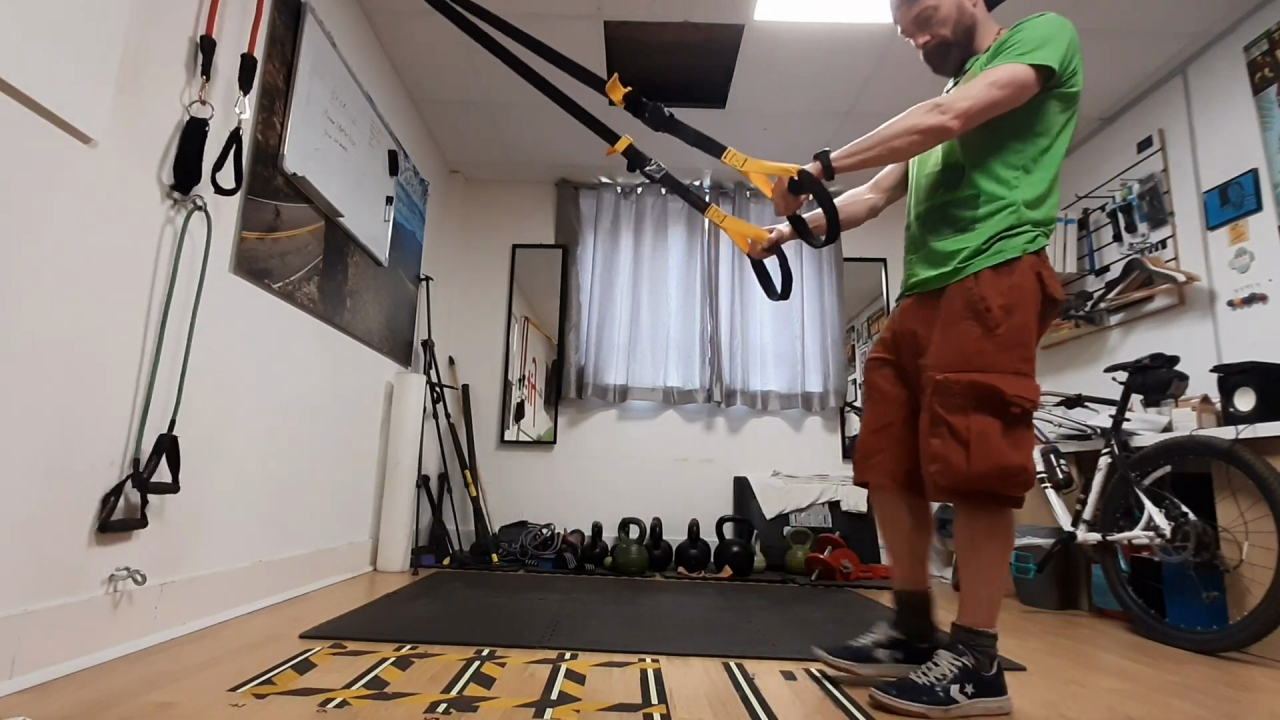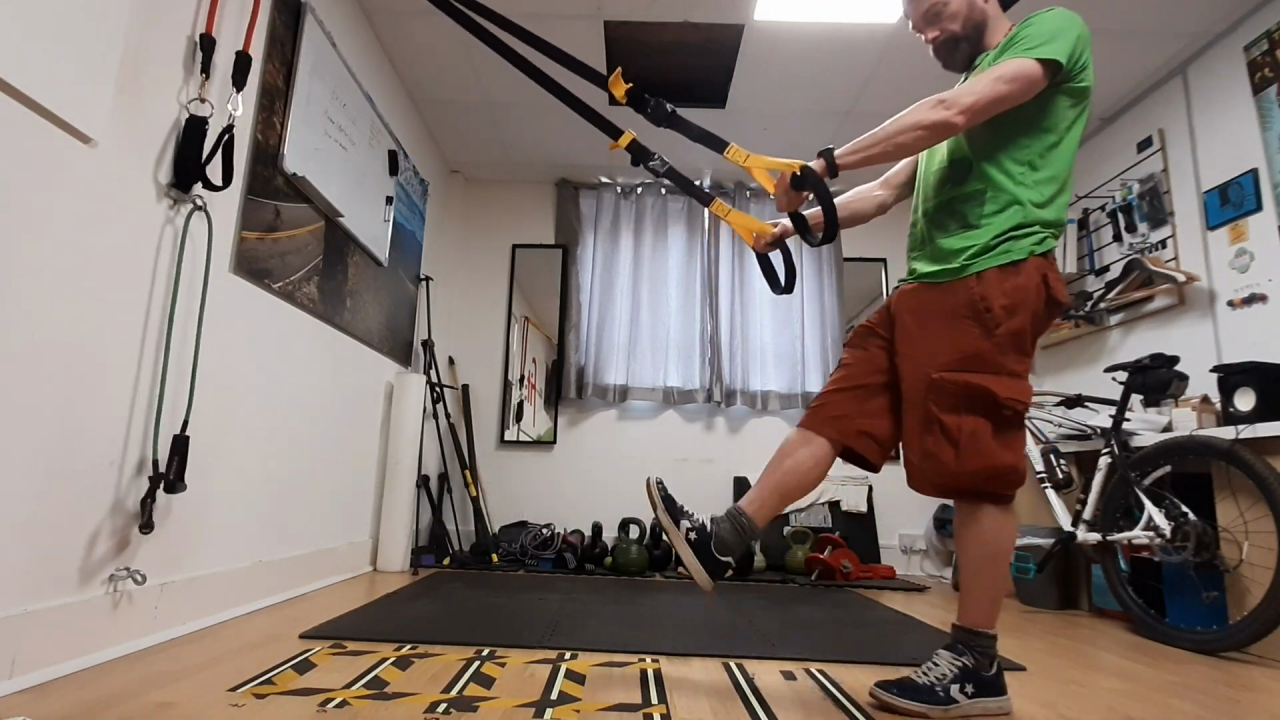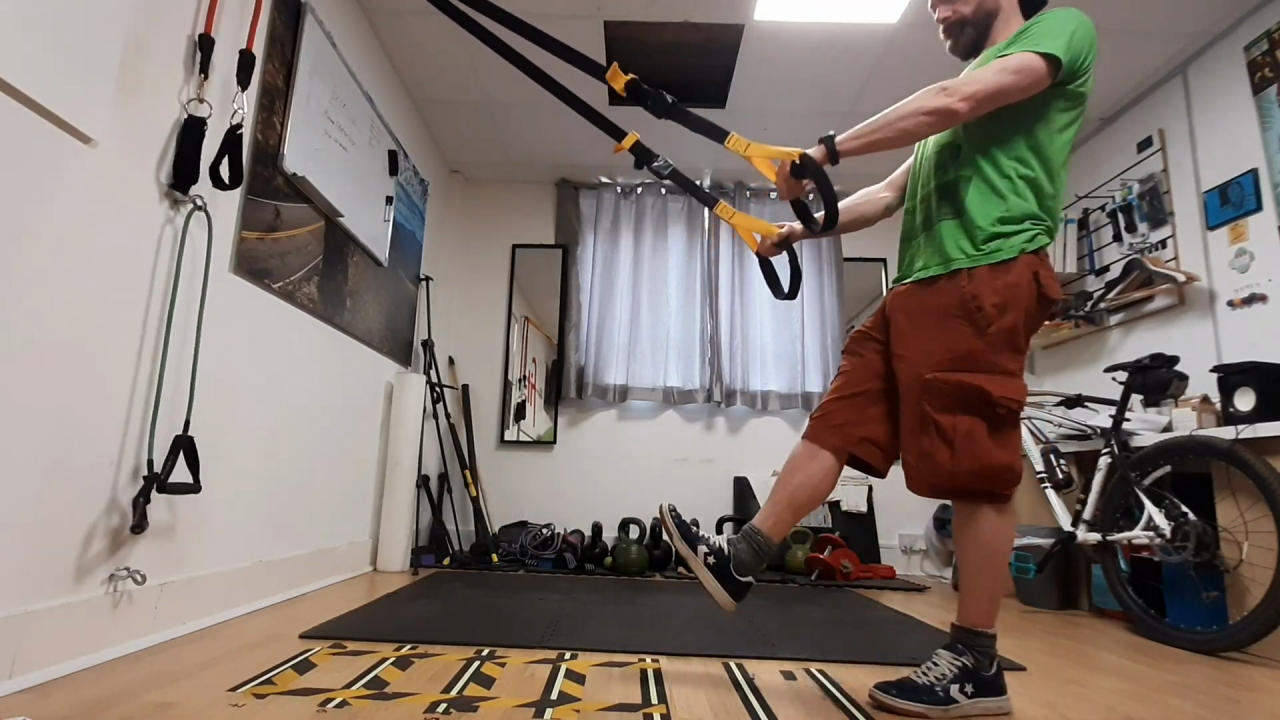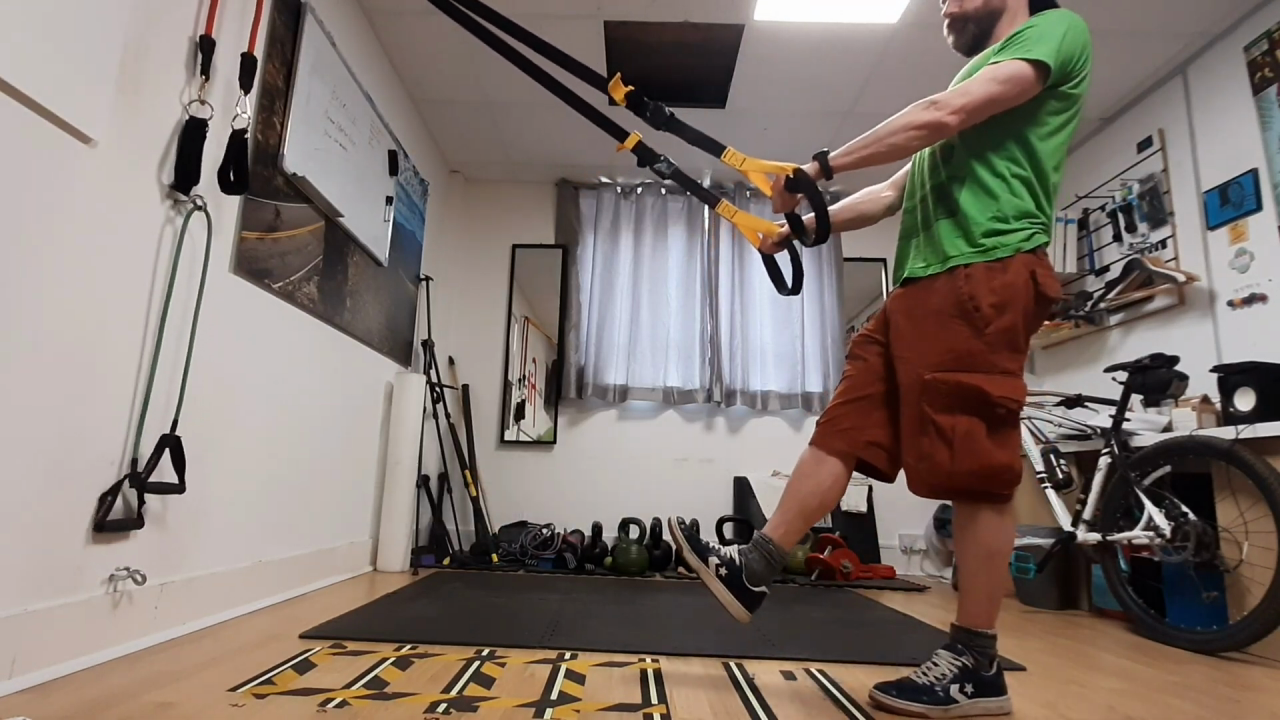
dt=0.5s
person 1, frame 1
right shoulder: (947, 99)
left elbow: (946, 119)
right elbow: (876, 195)
left wrist: (821, 166)
right wrist: (796, 228)
left hip: (992, 285)
right hip: (920, 296)
left knee: (974, 473)
right knee: (884, 466)
right ankle: (911, 628)
person 1, frame 2
right shoulder: (957, 102)
left elbow: (951, 113)
right elbow: (886, 191)
left wrist: (822, 164)
right wrist: (799, 224)
left hip: (994, 283)
right hip: (923, 290)
left knee: (976, 471)
right knee: (830, 417)
right ankle: (720, 542)
person 1, frame 3
right shoulder: (966, 91)
left elbow: (953, 101)
right elbow: (889, 194)
left wrist: (826, 150)
right wrist: (804, 227)
left hip: (985, 282)
right hip: (917, 288)
left knee: (973, 472)
right knee: (833, 428)
right ankle: (740, 561)
person 1, frame 4
right shoulder: (974, 79)
left elbow: (939, 117)
right elbow: (893, 193)
left wrist: (820, 166)
right wrist: (805, 226)
left hip: (984, 280)
right hip: (919, 288)
left knee: (975, 471)
right knee: (840, 433)
right ankle: (751, 570)
